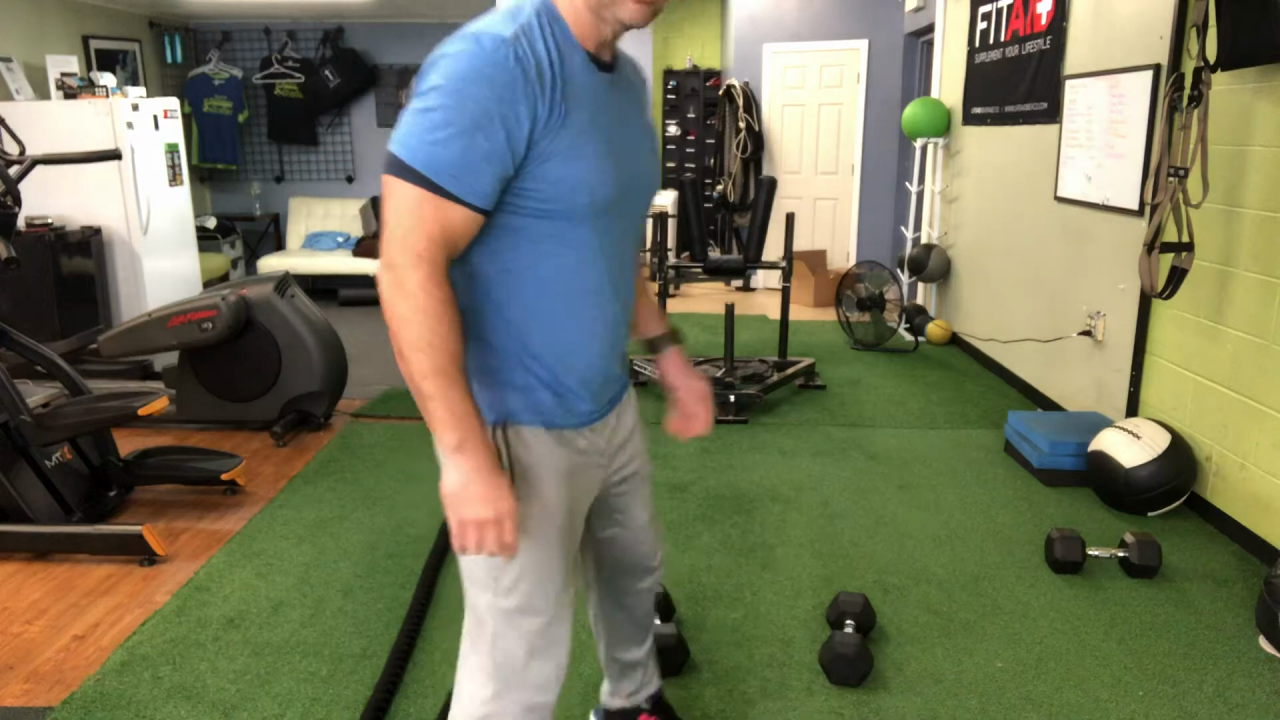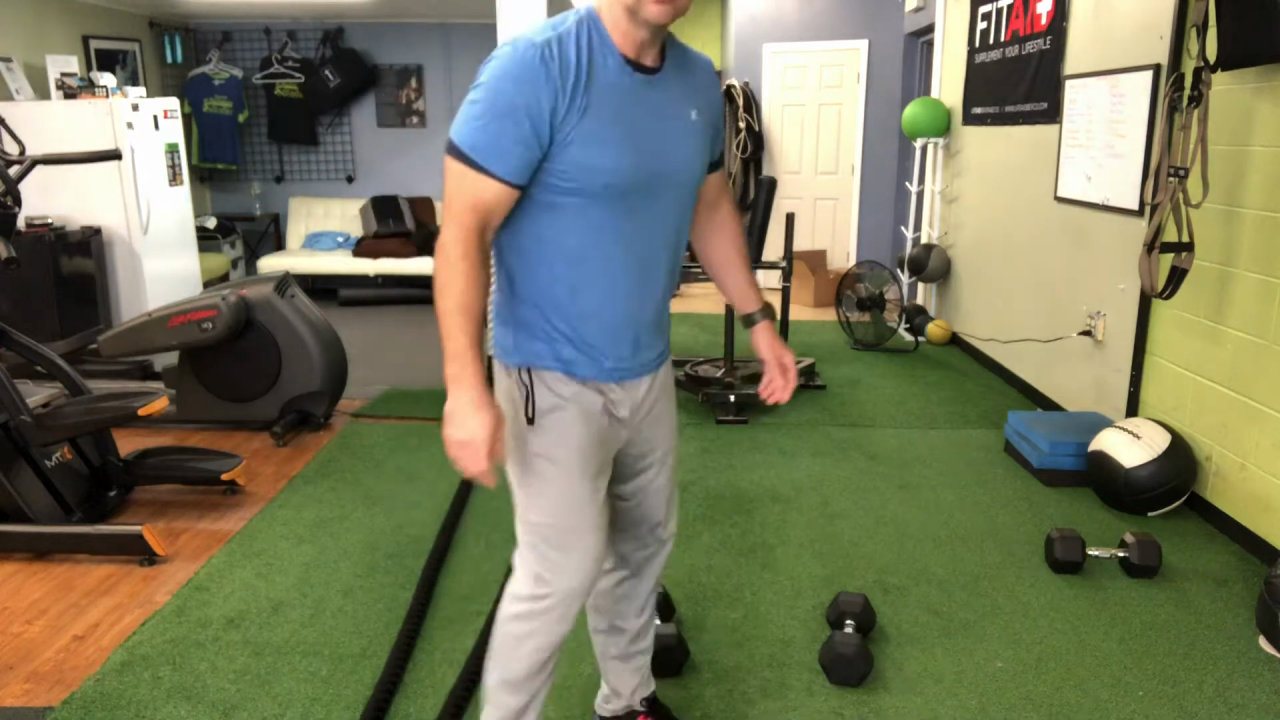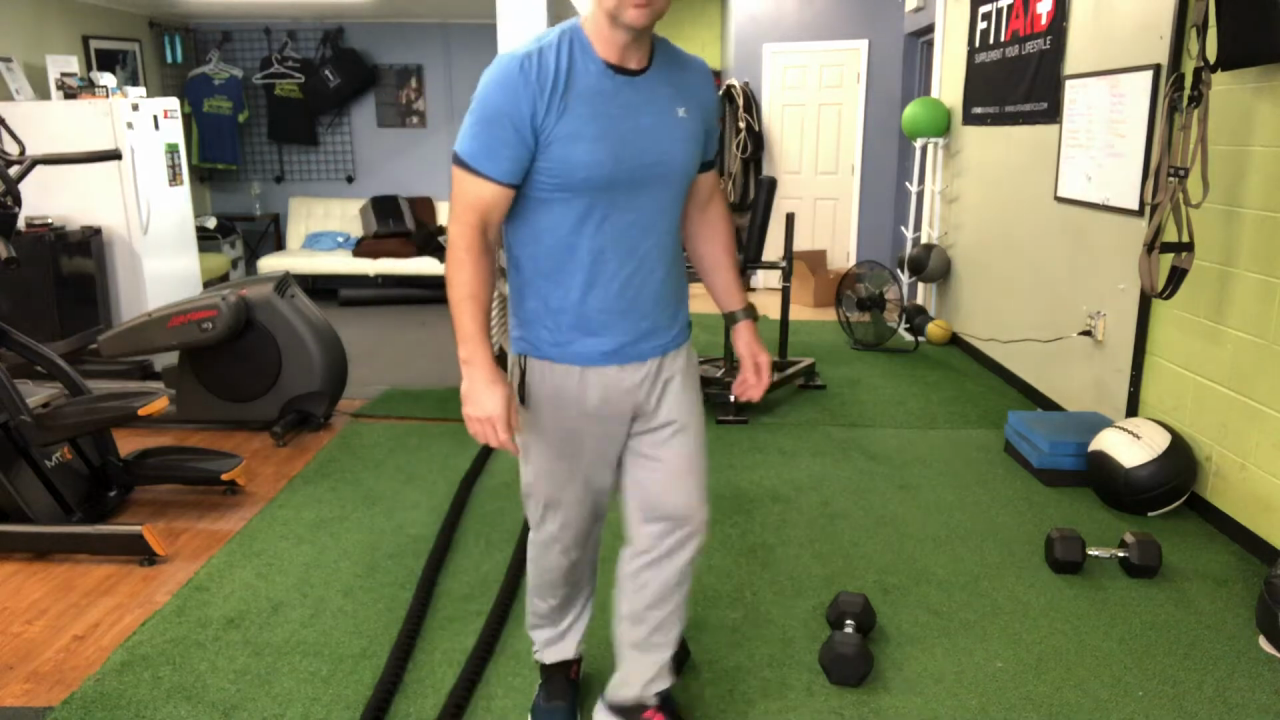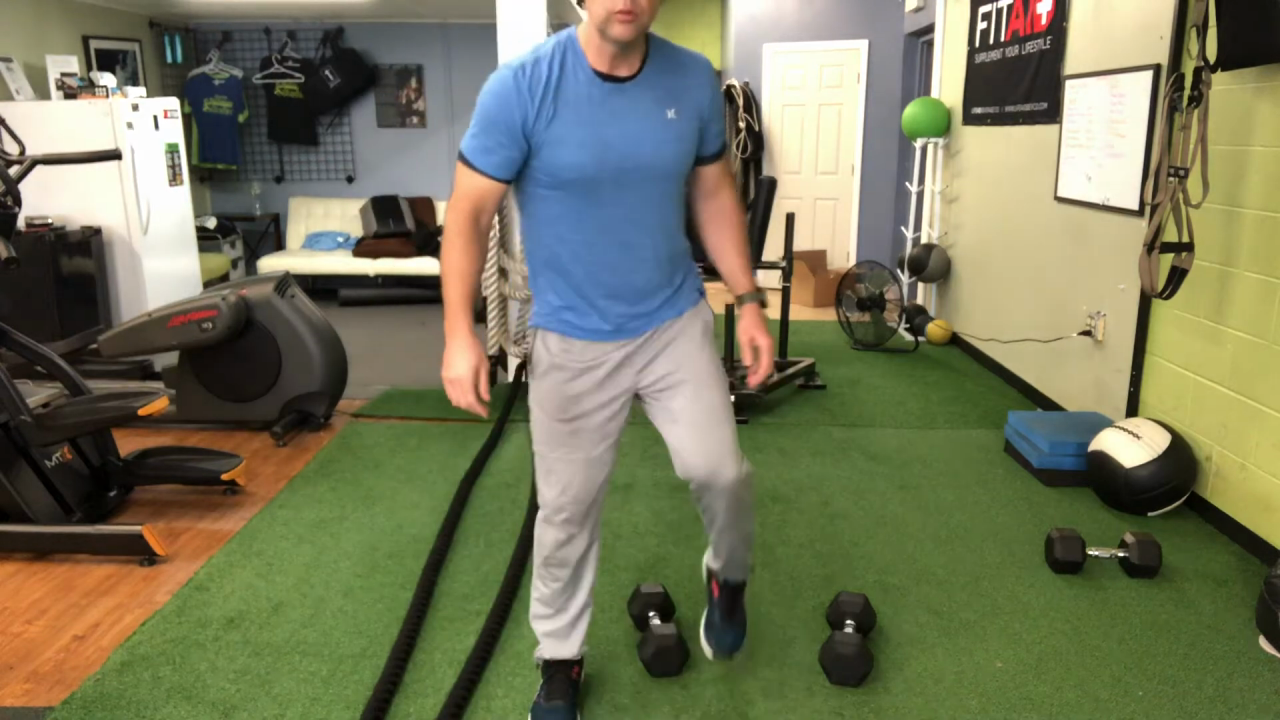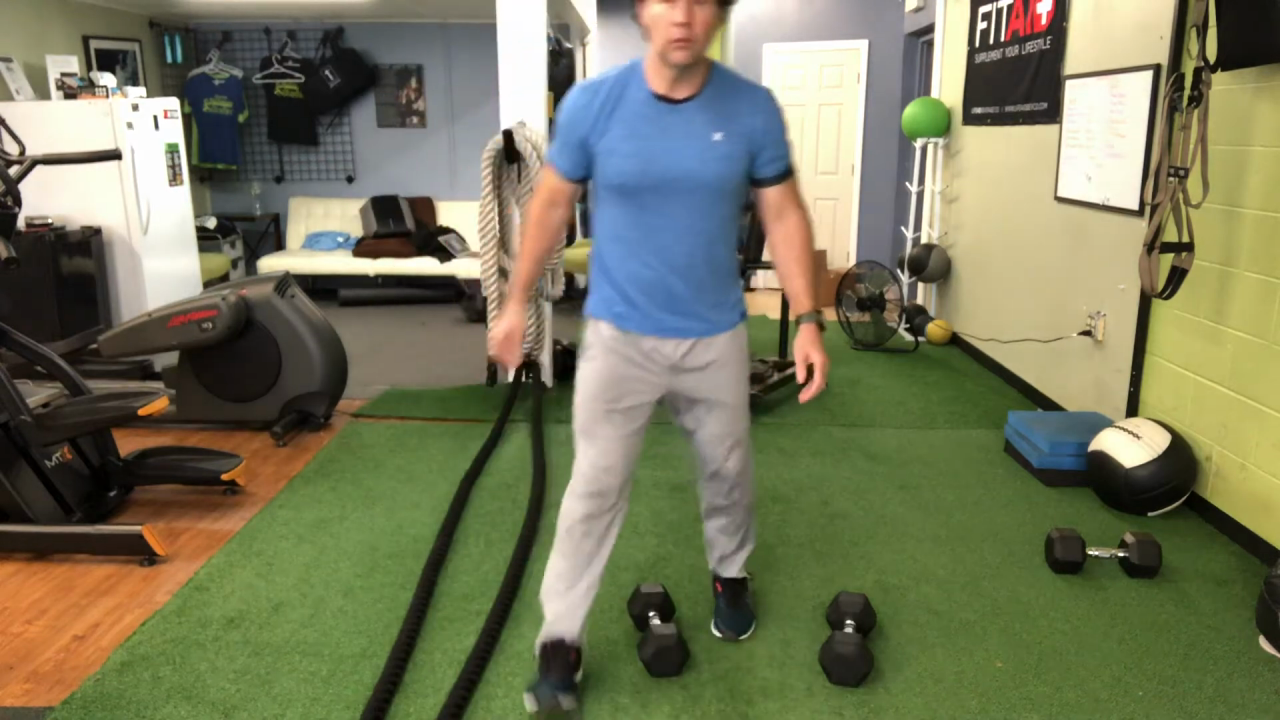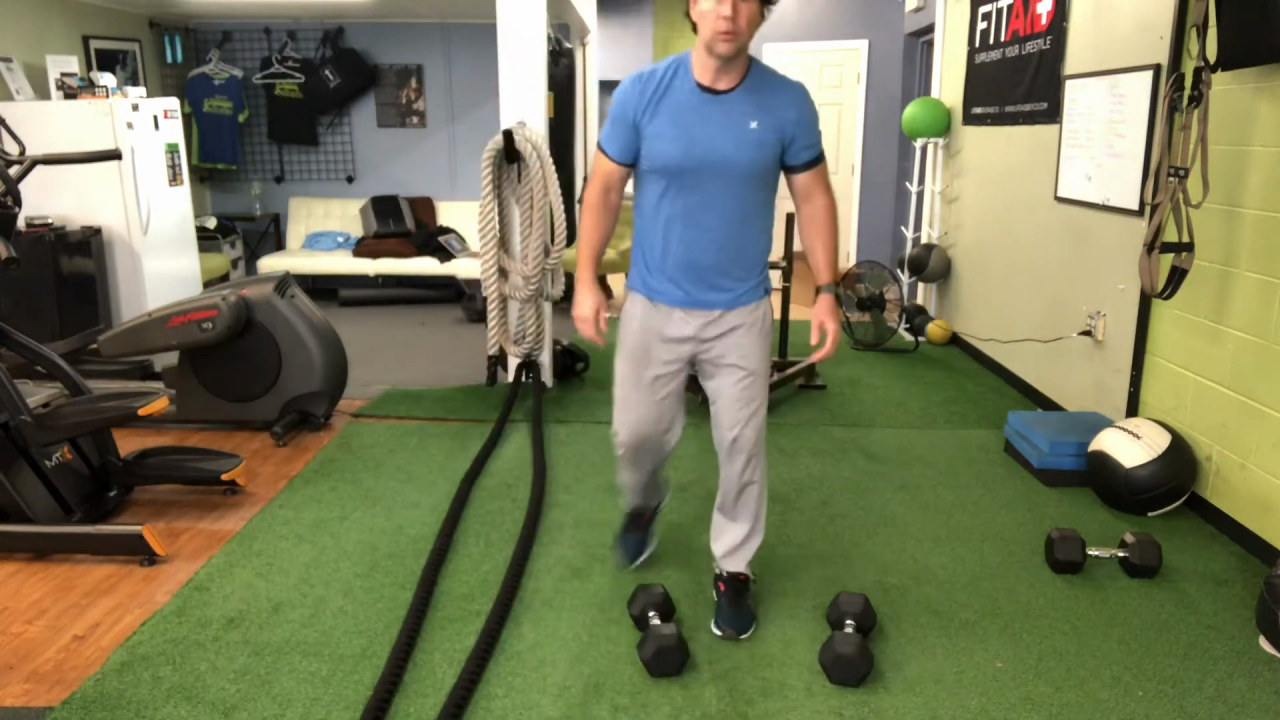
dt=0.3s
person 1, frame 1
left shoulder: (625, 79)
right shoulder: (492, 67)
right elbow: (411, 267)
left wrist: (665, 348)
right wrist: (463, 451)
left hip: (610, 407)
right hip: (517, 428)
left knee: (633, 571)
right knee: (521, 657)
person 1, frame 2
left shoulder: (699, 82)
right shoulder: (535, 68)
left elbow: (711, 209)
right elbow: (463, 229)
left wrist: (758, 320)
right wrist: (466, 388)
left hip: (648, 373)
right hip: (553, 378)
left knee: (643, 545)
right knee: (560, 571)
person 1, frame 3
left shoulder: (694, 84)
right shoulder: (523, 80)
right elbow: (472, 227)
left wrist: (740, 317)
right wrist: (478, 366)
left hip: (666, 357)
right hip: (562, 369)
left knee: (672, 526)
right knee: (563, 532)
right ankle: (557, 660)
person 1, frame 4
left shoulder: (694, 81)
right shoulder: (521, 86)
left elbow: (714, 194)
right elbow: (468, 213)
left wrist: (748, 301)
right wrist: (460, 335)
left hip: (676, 323)
right hip: (571, 342)
left knee: (719, 470)
right knee: (567, 507)
left ankle: (727, 575)
right ankle: (560, 655)
person 1, frame 5
left shoulder: (753, 110)
right shoulder: (592, 103)
left elbow: (783, 214)
right elbow: (549, 204)
left wrist: (806, 319)
right wrist: (516, 301)
left hip: (716, 337)
right hip: (618, 334)
left knee: (727, 469)
right knee: (595, 483)
left ankle: (730, 573)
right ankle: (560, 640)
person 1, frame 6
left shoulder: (788, 103)
right shoulder: (641, 93)
left elbow: (812, 197)
right elbow: (603, 190)
left wrist: (826, 291)
right wrist: (585, 280)
left hip: (741, 310)
right hip: (653, 304)
left knee: (742, 445)
right knee: (637, 434)
left ankle: (733, 569)
right ankle: (644, 503)
